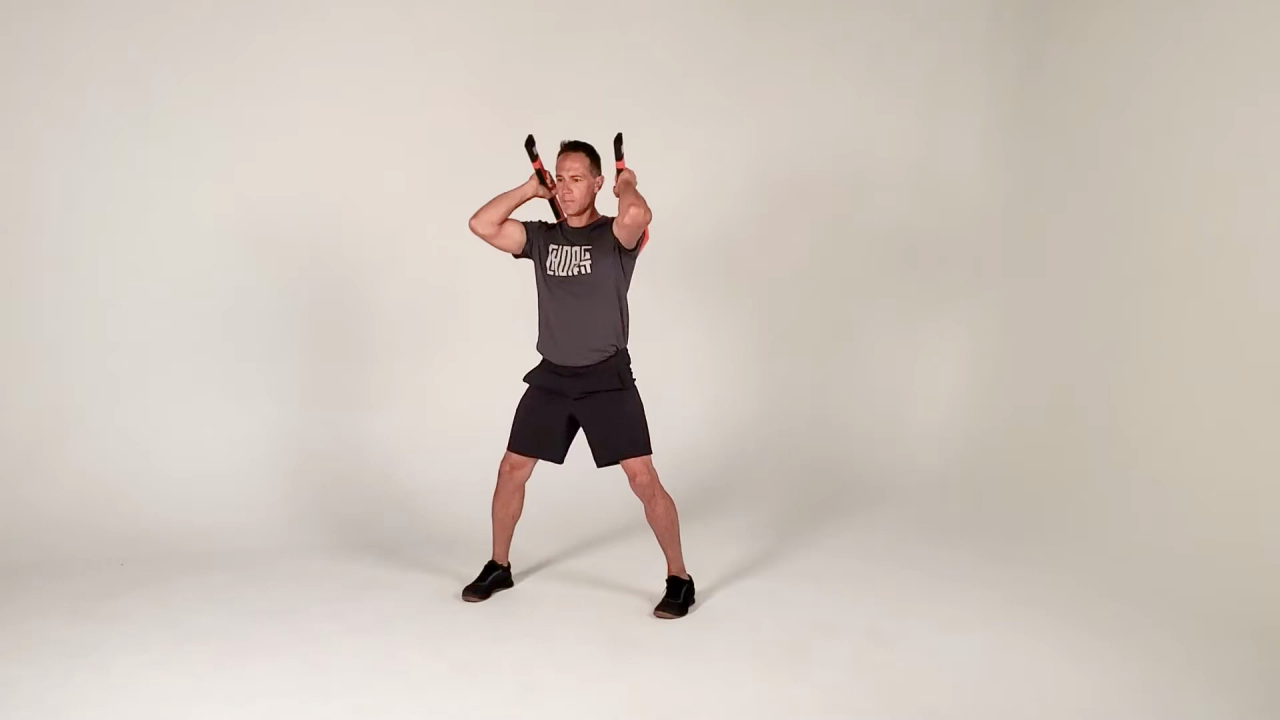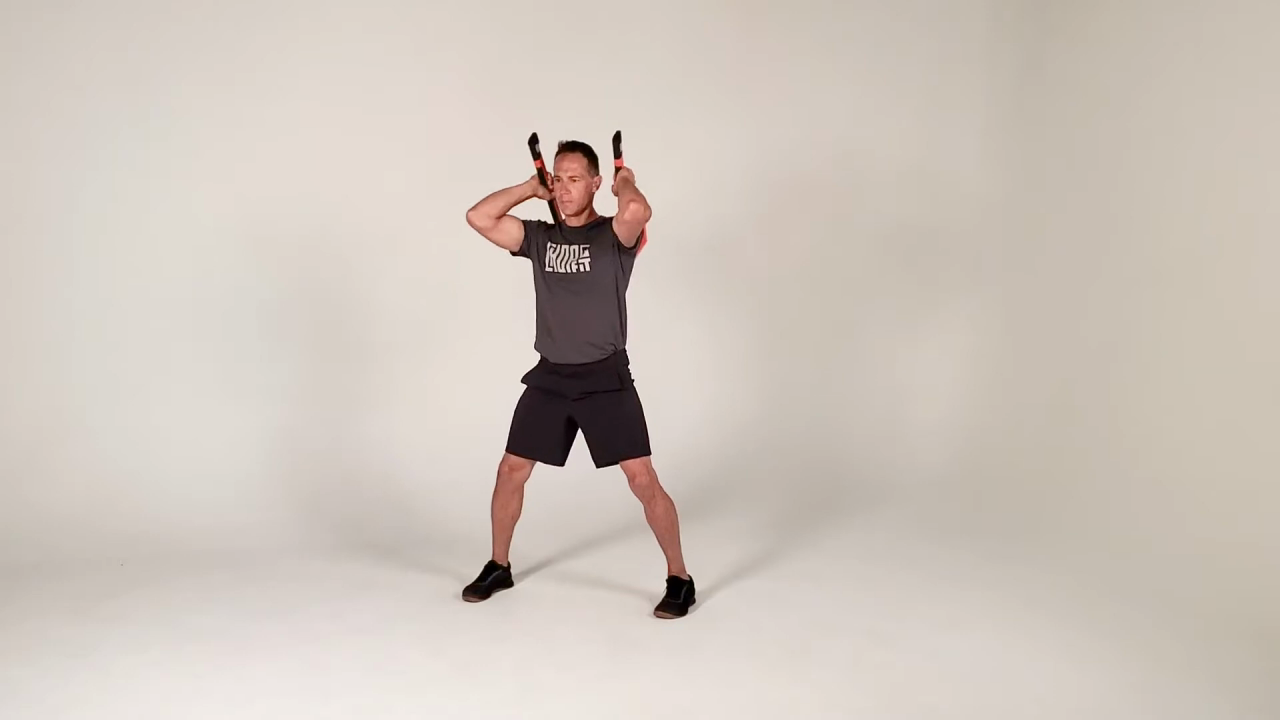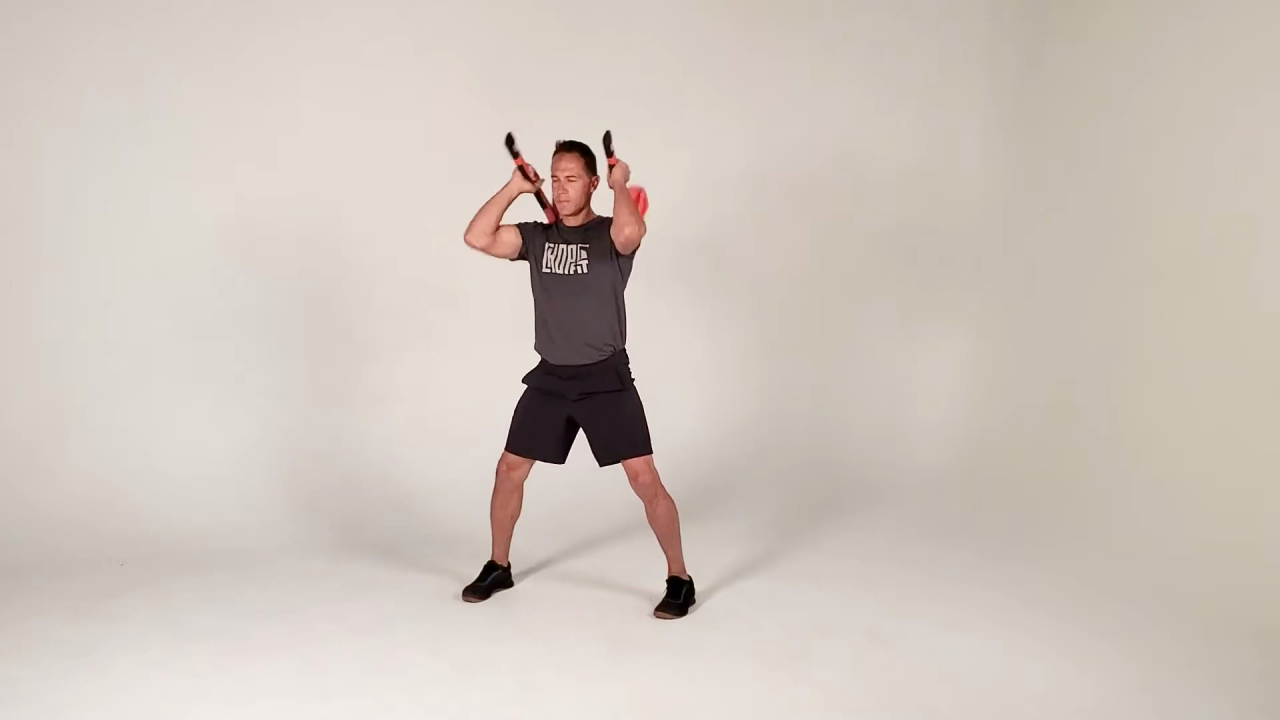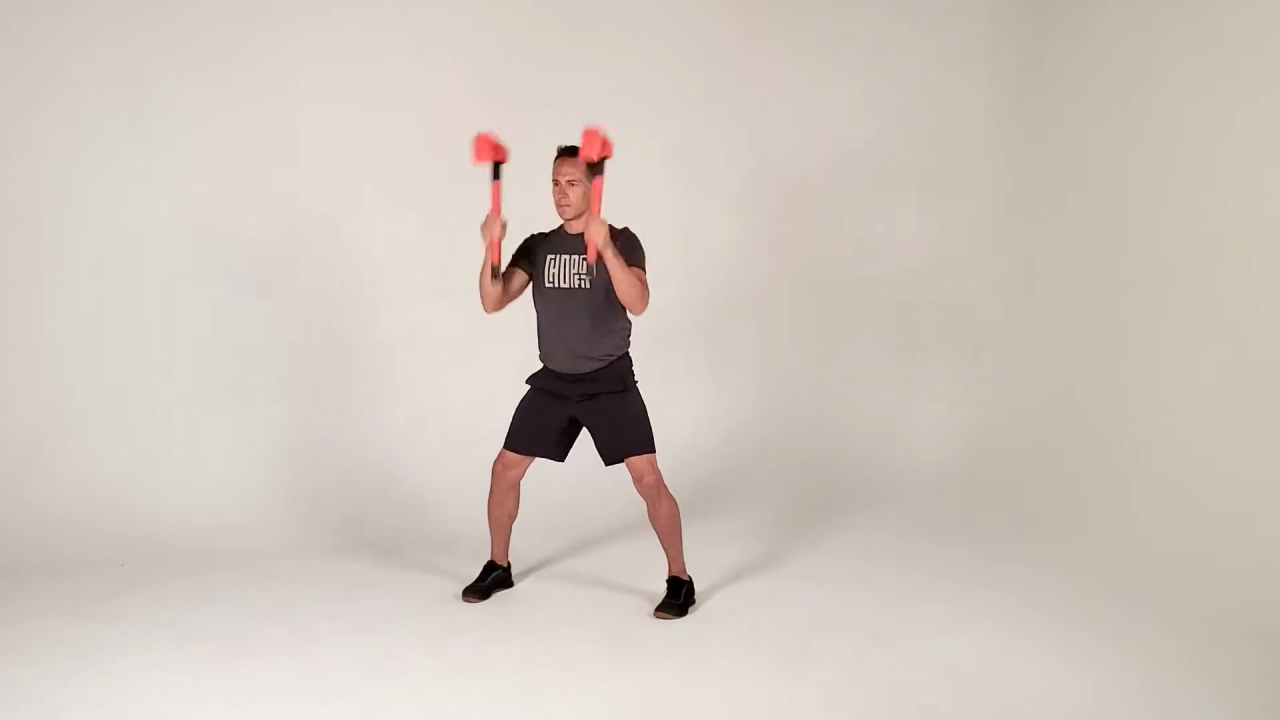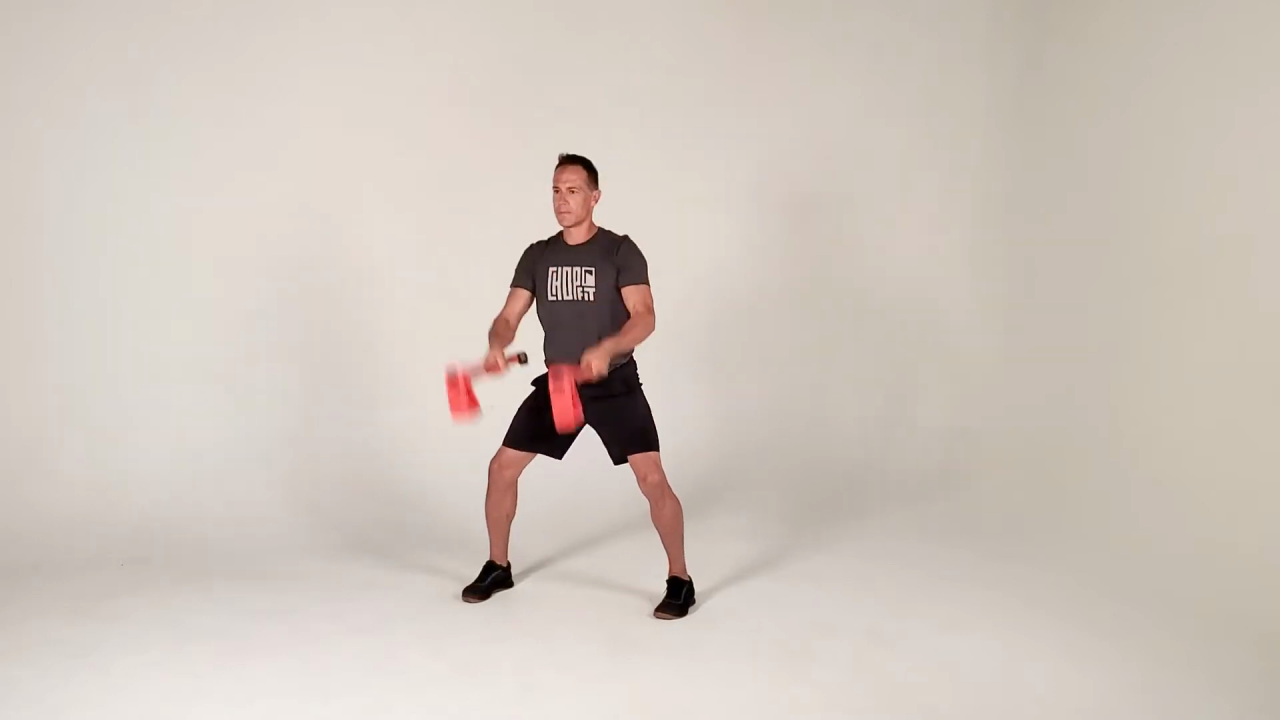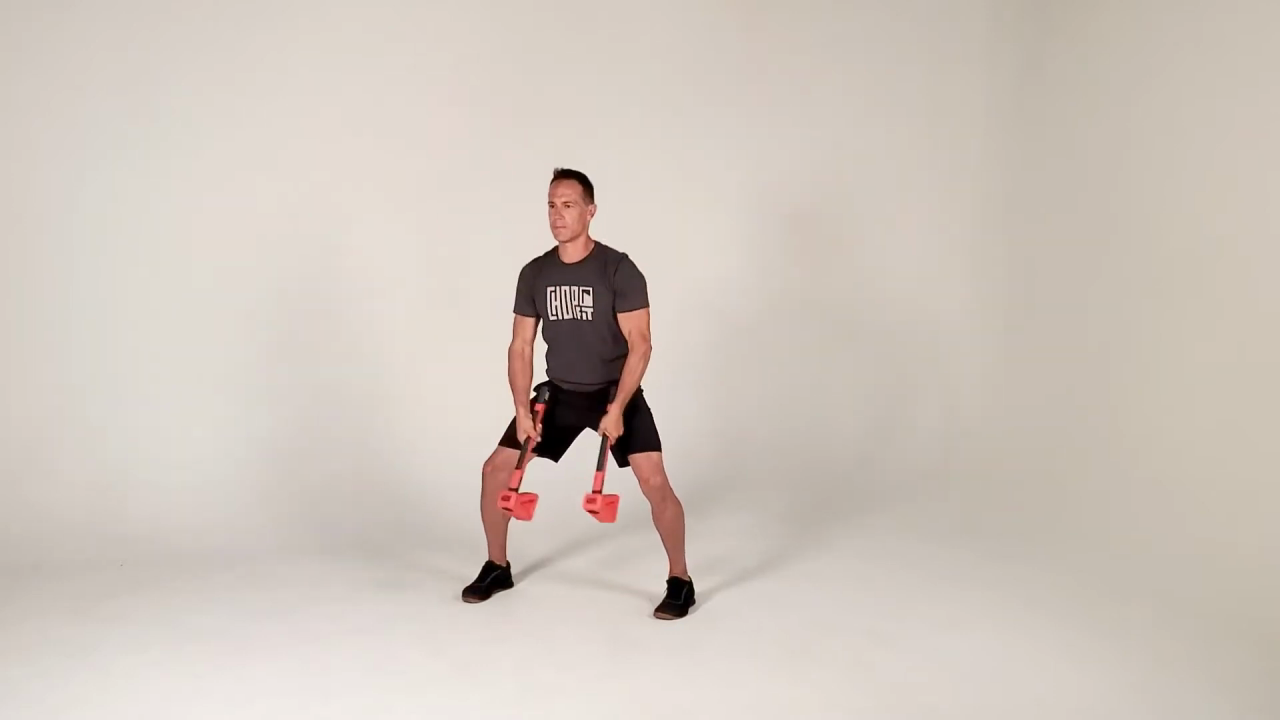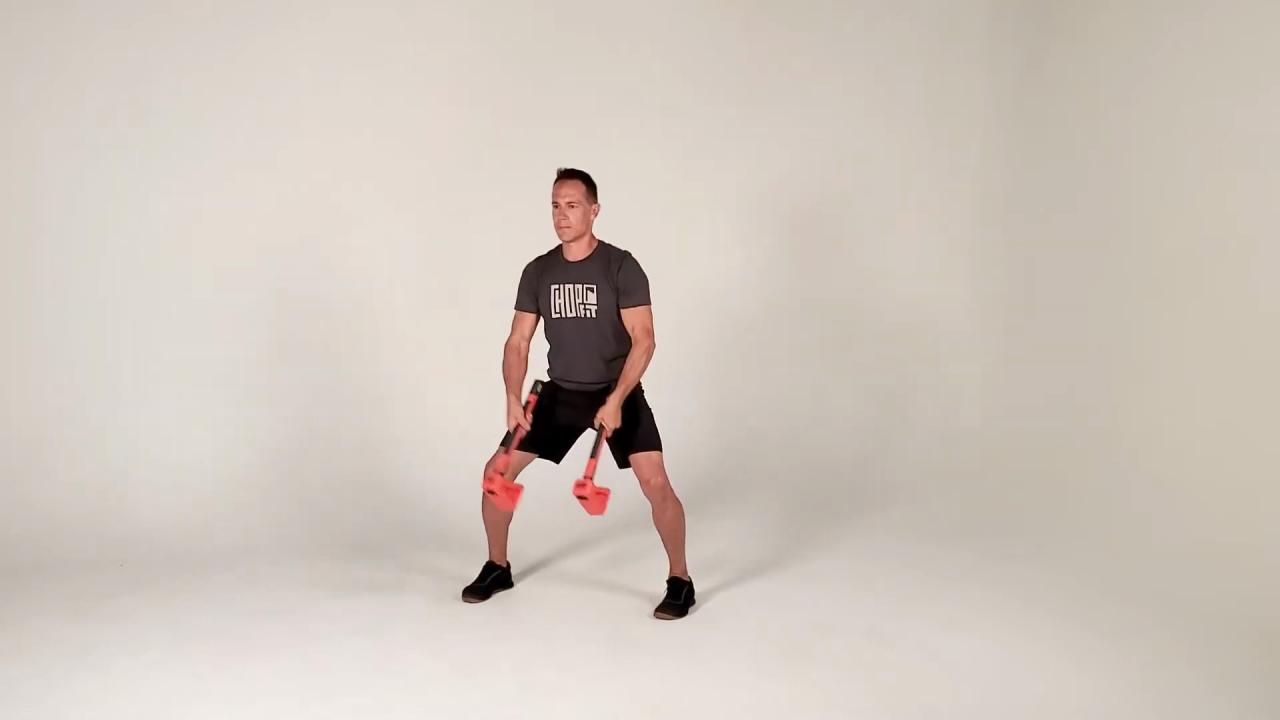
dt=0.2s
person 1, frame 1
left shoulder: (617, 236)
right shoulder: (541, 236)
left elbow: (639, 215)
right elbow: (481, 225)
left wrist: (626, 187)
right wrist: (529, 190)
left hip: (608, 378)
right hip: (551, 378)
left knee: (643, 479)
right knee: (512, 469)
left ankle: (679, 579)
right ankle: (498, 566)
person 1, frame 2
left shoulder: (615, 234)
right shoulder: (538, 235)
left elbow: (639, 210)
right elbow: (477, 218)
left wrist: (624, 183)
right wrist: (528, 189)
left hip: (606, 379)
right hip: (549, 379)
left knee: (642, 480)
right knee: (510, 472)
left ankle: (679, 579)
right ankle: (498, 567)
person 1, frame 3
left shoulder: (611, 230)
right shoulder: (535, 236)
left elbow: (631, 232)
right elbow: (476, 239)
left wrist: (619, 185)
right wrist: (513, 189)
left hip: (606, 379)
right hip: (549, 379)
left knee: (644, 480)
right knee: (509, 471)
left ankle: (679, 579)
right ankle: (498, 567)
person 1, frame 4
left shoulder: (621, 240)
right shoulder: (536, 246)
left elbow: (636, 301)
right elbow: (494, 300)
left wrist: (605, 246)
right wrist: (491, 245)
left hip: (610, 382)
right hip: (552, 382)
left knee: (648, 479)
right knee: (505, 470)
left ankle: (679, 580)
right ankle: (498, 567)
person 1, frame 5
left shoulder: (621, 251)
right shoulder: (536, 256)
left elbow: (644, 318)
right elbow: (508, 319)
left wrist: (607, 349)
right wrist: (496, 347)
left hip: (615, 383)
right hip: (555, 385)
left knee: (652, 480)
right knee: (501, 470)
left ankle: (679, 580)
right ankle: (498, 567)
person 1, frame 6
left shoulder: (618, 269)
right shoulder: (534, 273)
left elbow: (640, 345)
right elbow: (521, 347)
left wrist: (617, 409)
right wrist: (522, 409)
left hip: (615, 394)
right hip: (559, 393)
left knee: (654, 483)
right knee: (495, 470)
left ankle: (680, 581)
right ankle: (497, 567)
person 1, frame 7
left shoulder: (621, 267)
right shoulder: (538, 271)
left elbow: (644, 341)
right elbow: (518, 341)
left wrist: (615, 401)
right wrist: (513, 399)
left hip: (616, 393)
right hip: (560, 392)
left knee: (654, 482)
right knee: (497, 470)
left ankle: (680, 581)
right ankle: (497, 567)
